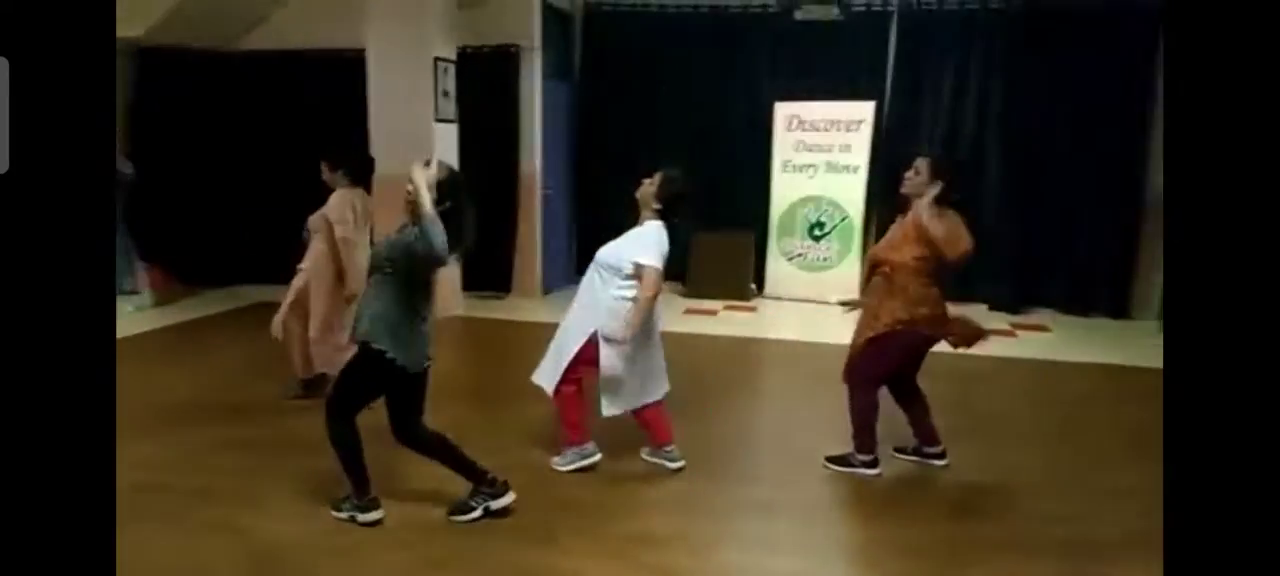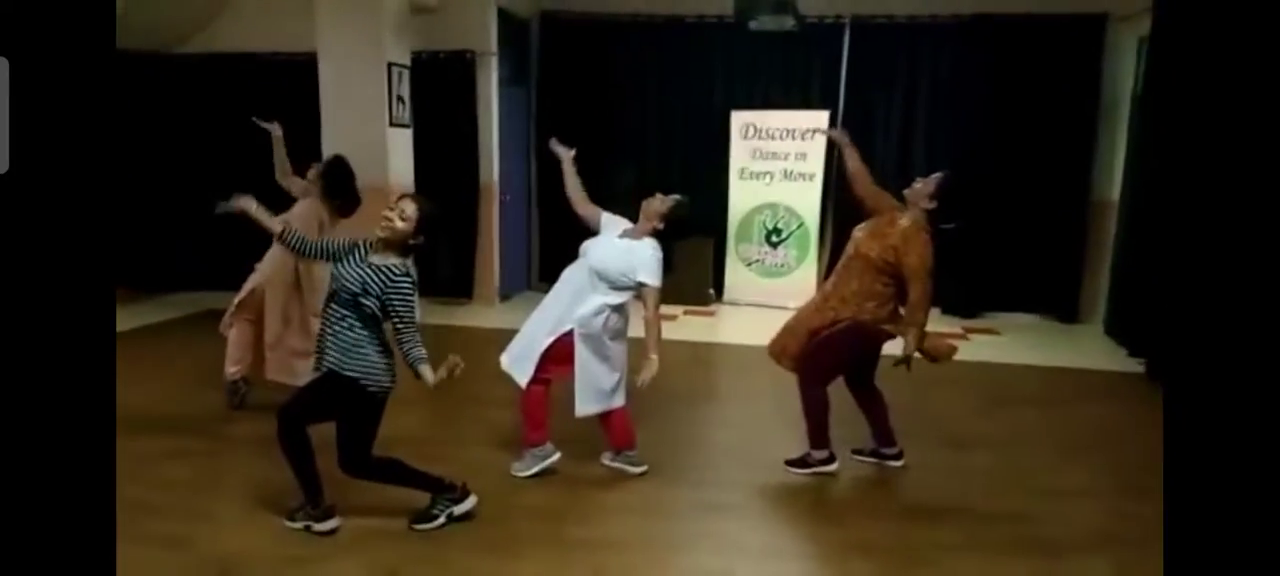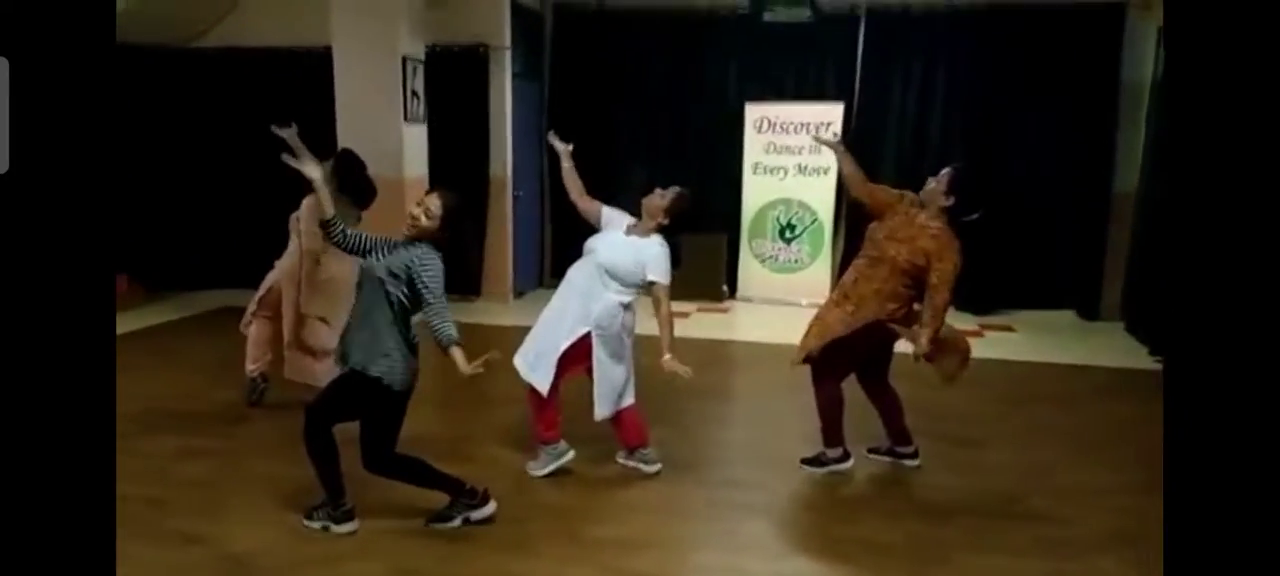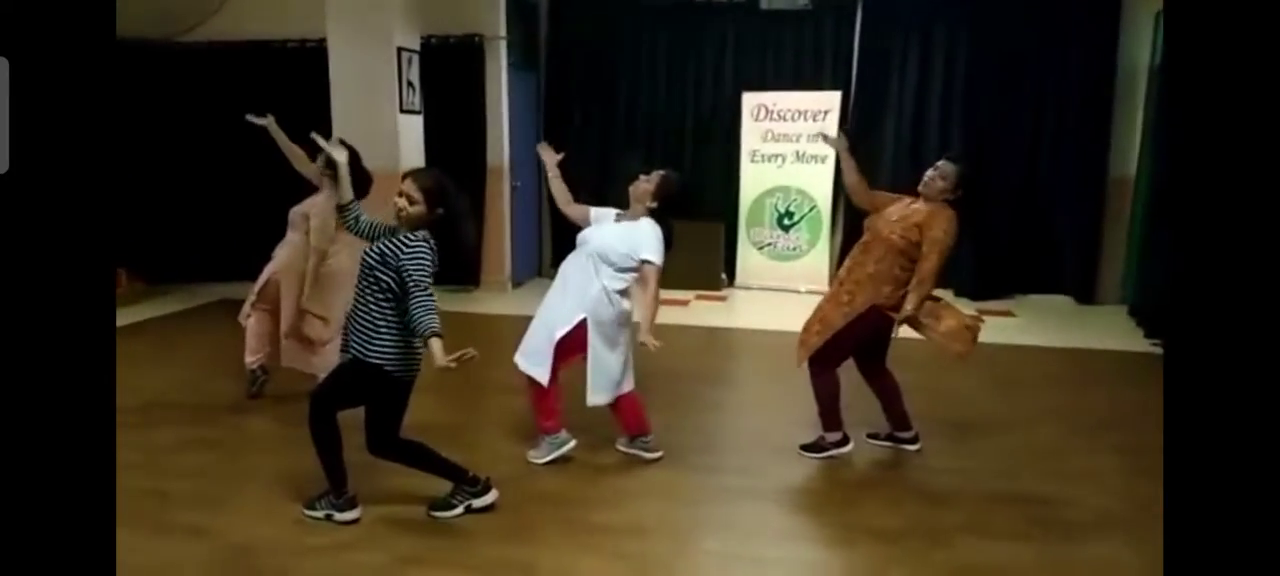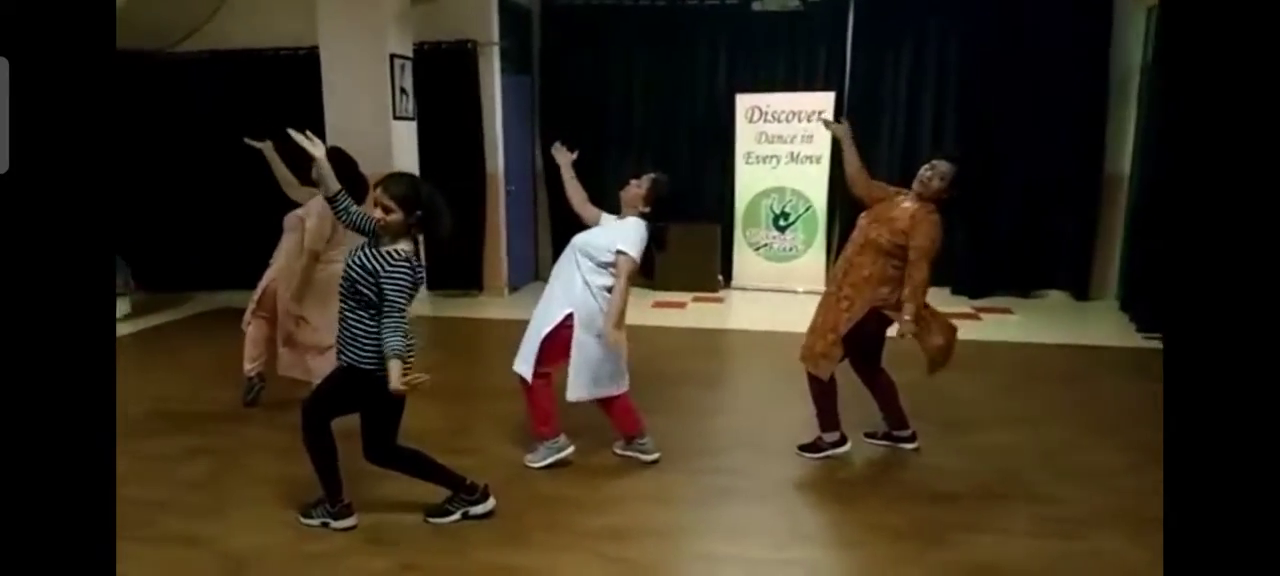
dt=0.7s
person 1, frame 1
left shoulder: (418, 239)
right shoulder: (410, 235)
left elbow: (435, 244)
left wrist: (423, 188)
left hip: (388, 347)
right hip: (402, 347)
left knee: (338, 410)
right knee: (410, 431)
left ankle: (362, 499)
right ankle: (489, 486)
person 1, frame 2
left shoulder: (399, 276)
right shoulder: (359, 249)
left elbow: (407, 334)
right elbow: (307, 247)
left wrist: (429, 374)
right wrist: (257, 212)
left hip: (360, 375)
right hip: (346, 371)
left knee: (290, 418)
right knee: (356, 460)
left ankle: (316, 509)
right ankle: (449, 492)
person 1, frame 3
left shoulder: (425, 257)
right shoulder: (390, 246)
left elbow: (436, 310)
right elbow: (338, 236)
left wrist: (460, 360)
right wrist: (318, 181)
left hip: (381, 370)
right hip: (373, 367)
left knee: (317, 416)
right knee: (379, 457)
left ankle: (337, 509)
right ankle: (469, 497)
person 1, frame 4
left shoulder: (418, 245)
right shoulder: (396, 233)
left elbow: (424, 299)
right elbow: (354, 221)
left wrist: (438, 353)
right wrist: (342, 166)
left hip: (382, 357)
right hip: (382, 355)
left knee: (321, 404)
right knee: (384, 441)
left ankle: (340, 498)
right ankle: (472, 484)
person 1, frame 5
left shoulder: (398, 262)
right shoulder: (381, 234)
left elbow: (393, 322)
right elbow: (345, 212)
left wrist: (394, 376)
right wrist: (321, 162)
left hip: (372, 364)
right hip: (367, 361)
left knee: (314, 412)
right knee: (381, 449)
left ankle: (336, 507)
right ankle: (469, 492)
person 2, frame 1
left shoulder: (941, 220)
right shoulder: (904, 221)
left elbow: (960, 248)
right elbow: (879, 262)
left wrist: (928, 215)
right wrist: (865, 296)
left hip: (912, 323)
right hip: (891, 318)
left knee: (860, 376)
right knee: (901, 382)
left ankle: (864, 456)
right ankle: (931, 447)
person 2, frame 2
left shoulder: (915, 235)
right shoulder: (894, 215)
left elbow: (919, 290)
right elbow: (863, 185)
left wrist: (913, 339)
right wrist: (845, 145)
left hip: (860, 321)
right hip: (860, 317)
left knee: (810, 374)
right knee: (860, 382)
left ankle: (821, 454)
right ankle: (888, 448)
person 2, frame 3
left shoulder: (942, 241)
right shoulder: (904, 206)
left elbow: (939, 293)
right elbow: (861, 188)
left wrist: (926, 336)
right wrist: (839, 150)
left hip: (875, 318)
right hip: (858, 310)
left knee: (824, 371)
right knee: (874, 380)
left ankle: (835, 452)
right ankle: (903, 447)
person 2, frame 4
left shoulder: (941, 218)
right shoulder: (903, 203)
left elbow: (929, 263)
right elbow: (862, 196)
left wrist: (911, 304)
right wrist: (843, 153)
left hip: (874, 304)
right hip: (860, 298)
left knee: (820, 359)
right knee: (872, 366)
left ankle: (835, 437)
right ankle: (904, 433)
person 2, frame 5
left shoulder: (925, 219)
right shoulder: (896, 198)
left elbow: (918, 269)
right elbow: (860, 185)
left wrist: (909, 315)
right wrist: (846, 140)
left hip: (870, 304)
right hip: (856, 298)
left knee: (818, 359)
right knee: (867, 366)
left ankle: (831, 437)
right ankle: (901, 431)
person 3, frame 1
left shoulder: (650, 236)
right shoulder: (647, 231)
left elbow: (651, 288)
left wrist: (630, 330)
left hip: (610, 324)
right hip: (614, 321)
left knee: (565, 378)
right knee: (639, 385)
left ankle: (579, 446)
right ankle: (665, 448)
person 3, frame 2
left shoulder: (647, 253)
right shoulder: (618, 227)
left elbow: (651, 308)
right elbow: (580, 204)
left wrist: (653, 357)
right wrist: (566, 161)
left hip: (584, 327)
right hip: (569, 317)
left knee: (533, 374)
right knee: (605, 389)
left ankle: (538, 448)
right ankle: (625, 453)
person 3, frame 3
left shoulder: (655, 249)
right shoulder: (619, 222)
left elbow: (662, 304)
right elbow: (580, 198)
left wrist: (667, 354)
right wrist: (564, 156)
left hip: (595, 325)
right hip: (574, 314)
left knee: (541, 374)
right knee: (614, 387)
left ankle: (552, 446)
right ankle: (639, 450)
person 3, frame 4
left shoulder: (649, 232)
right shoulder: (609, 217)
left elbow: (650, 284)
right elbow: (567, 207)
left wrist: (646, 328)
right wrist: (550, 166)
left hip: (590, 314)
right hip: (571, 304)
left knee: (538, 364)
right knee: (611, 377)
left ankle: (554, 436)
right ankle: (641, 438)
person 3, frame 5
left shoulder: (634, 228)
right shoulder: (612, 223)
left elbow: (623, 278)
right elbow: (581, 206)
left wrist: (613, 325)
right wrist: (566, 167)
left hip: (578, 312)
right hip: (571, 308)
left knee: (533, 369)
right knee: (603, 379)
left ankle: (551, 441)
right ankle: (638, 440)
person 4, frame 1
left shoulder: (341, 198)
right shoulder: (360, 197)
left elbow: (346, 241)
left wrist: (351, 284)
right wrist: (322, 242)
left hip: (327, 273)
left knee: (294, 319)
right knee: (339, 329)
left ankle: (309, 379)
person 4, frame 2
left shoulder: (308, 210)
right shoulder: (317, 202)
left elbow: (304, 257)
right elbow: (284, 177)
left wrist: (312, 303)
right wrist: (277, 140)
left hip: (280, 278)
left knee: (243, 320)
right knee: (303, 338)
left ankle: (236, 380)
person 4, frame 3
left shoulder: (314, 205)
right shoulder: (349, 203)
left elbow: (310, 253)
left wrist: (306, 300)
right wrist: (295, 143)
left hip: (299, 277)
right hip: (339, 280)
left knee: (263, 317)
right knee: (326, 334)
left ankle: (256, 377)
person 4, frame 4
left shoulder: (322, 203)
right shoulder: (336, 192)
left elbow: (318, 252)
right elbow: (301, 162)
left wrist: (308, 294)
right wrist: (272, 129)
left hip: (296, 271)
left knee: (262, 309)
right knee: (325, 328)
left ankle: (256, 368)
person 4, frame 5
left shoulder: (321, 205)
left elbow: (311, 254)
right elbow: (293, 188)
left wrist: (295, 296)
right wrist: (269, 153)
left hip: (305, 280)
right hip: (329, 281)
left knee: (261, 318)
right knee: (320, 335)
left ankle: (253, 376)
